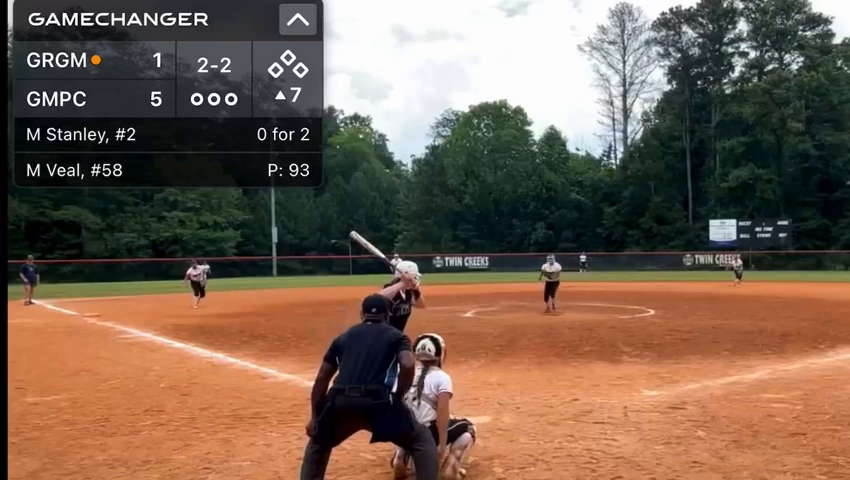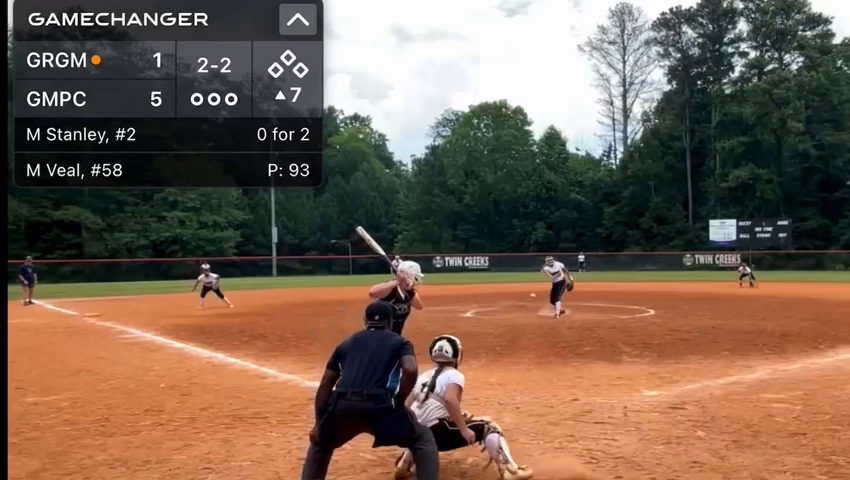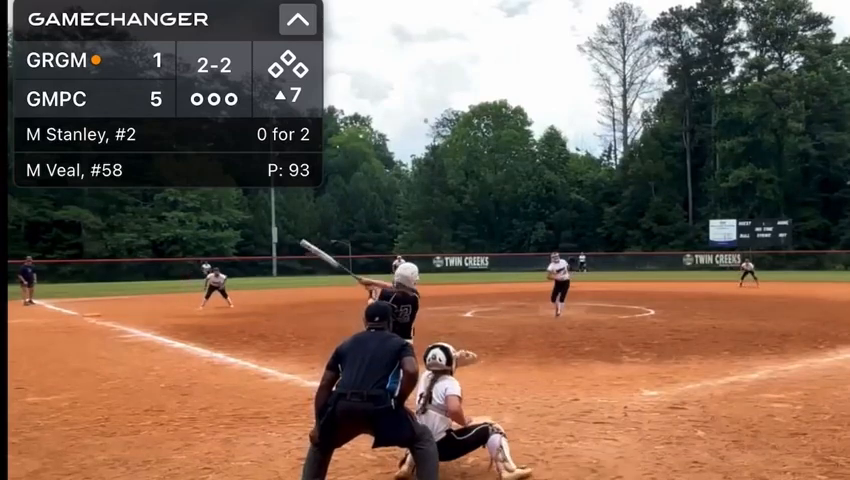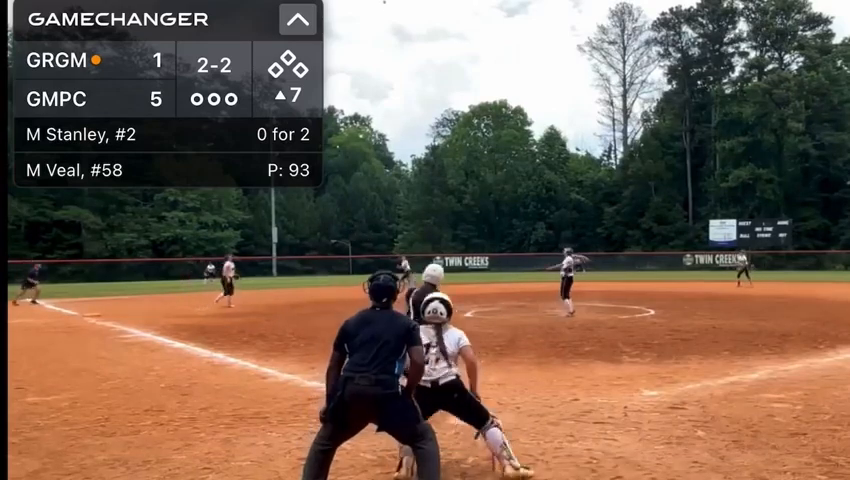
dt=0.5s
person 1, frame 1
left shoulder: (344, 337)
right shoulder: (396, 336)
left elbow: (322, 377)
right elbow: (408, 367)
left wrist: (314, 417)
right wrist: (397, 398)
left hip: (341, 401)
right hip: (377, 401)
left knee: (319, 441)
right knee: (421, 440)
person 1, frame 2
left shoulder: (347, 343)
right shoulder: (399, 342)
left elbow: (326, 384)
right elbow: (410, 370)
left wrist: (318, 423)
right wrist: (398, 402)
left hip: (342, 406)
right hip: (379, 405)
left knee: (321, 443)
right knee: (423, 440)
person 1, frame 3
left shoulder: (347, 344)
right shoulder: (399, 343)
left elbow: (324, 386)
right elbow: (411, 372)
left wrist: (319, 424)
right wrist: (398, 403)
left hip: (342, 407)
right hip: (378, 406)
left knee: (321, 442)
right knee: (423, 440)
person 1, frame 4
left shoulder: (351, 323)
right shoulder: (407, 325)
left elbow: (334, 366)
right elbow: (418, 363)
left wrist: (330, 403)
right wrist: (406, 394)
left hip: (349, 392)
right hip: (386, 393)
left knee: (325, 441)
right knee: (423, 438)
person 2, frame 1
right shoulder: (442, 377)
right elbow: (443, 411)
right wrist: (442, 443)
right knee: (467, 427)
left ankle: (400, 460)
right ankle: (451, 468)
person 2, frame 2
left shoulder: (425, 376)
right shoulder: (454, 375)
left elbow: (409, 405)
right elbow: (450, 399)
right wrist: (463, 429)
right hip: (436, 432)
right knee: (489, 428)
left ankle: (404, 464)
person 2, frame 3
left shoulder: (424, 378)
right shoulder: (450, 383)
right elbow: (454, 409)
right wrist: (464, 422)
right hip: (444, 445)
right knee: (492, 429)
left ankle: (408, 466)
person 2, frame 4
right shoulder: (456, 334)
right elbow: (471, 361)
right wrist: (473, 389)
left hip: (423, 391)
right hip: (451, 388)
right knee: (488, 422)
